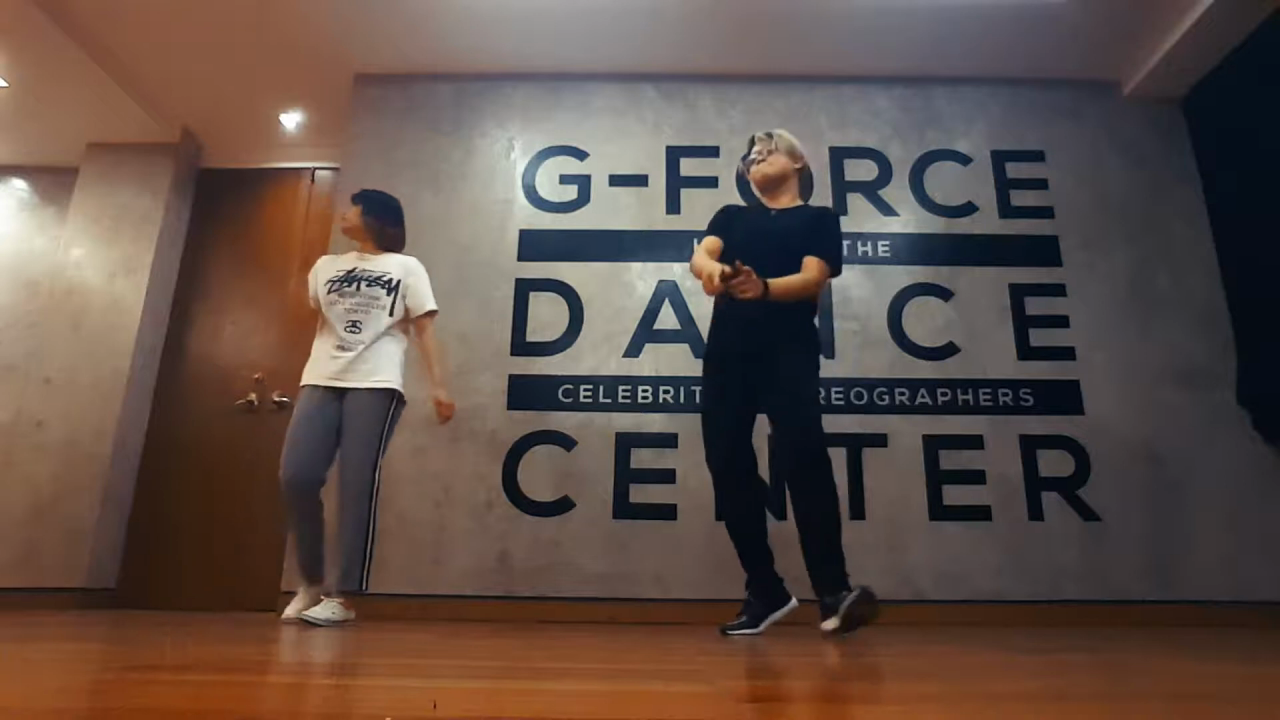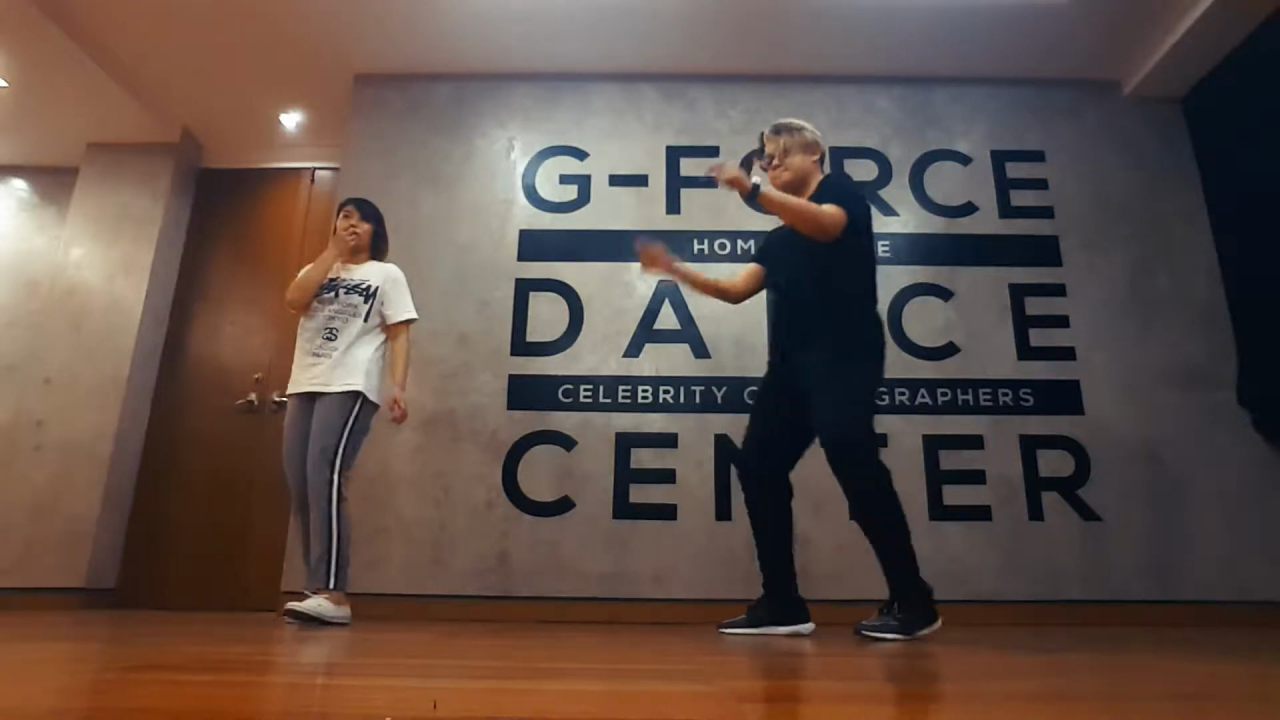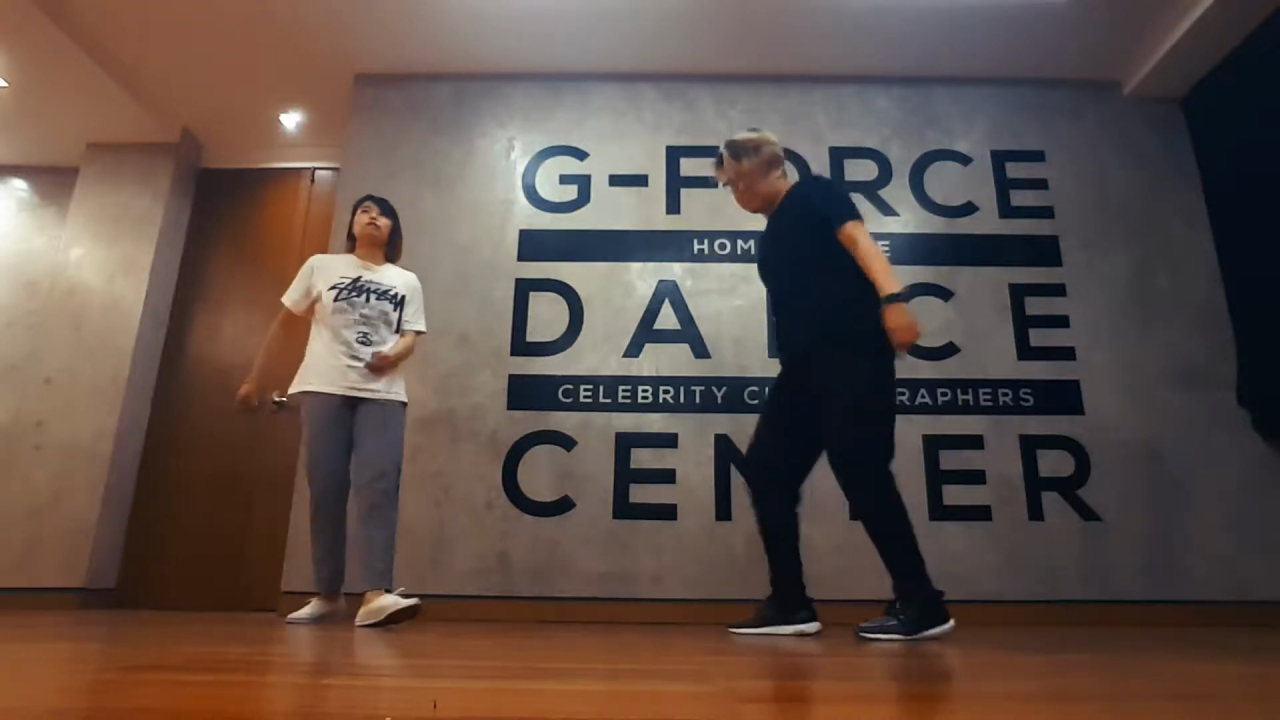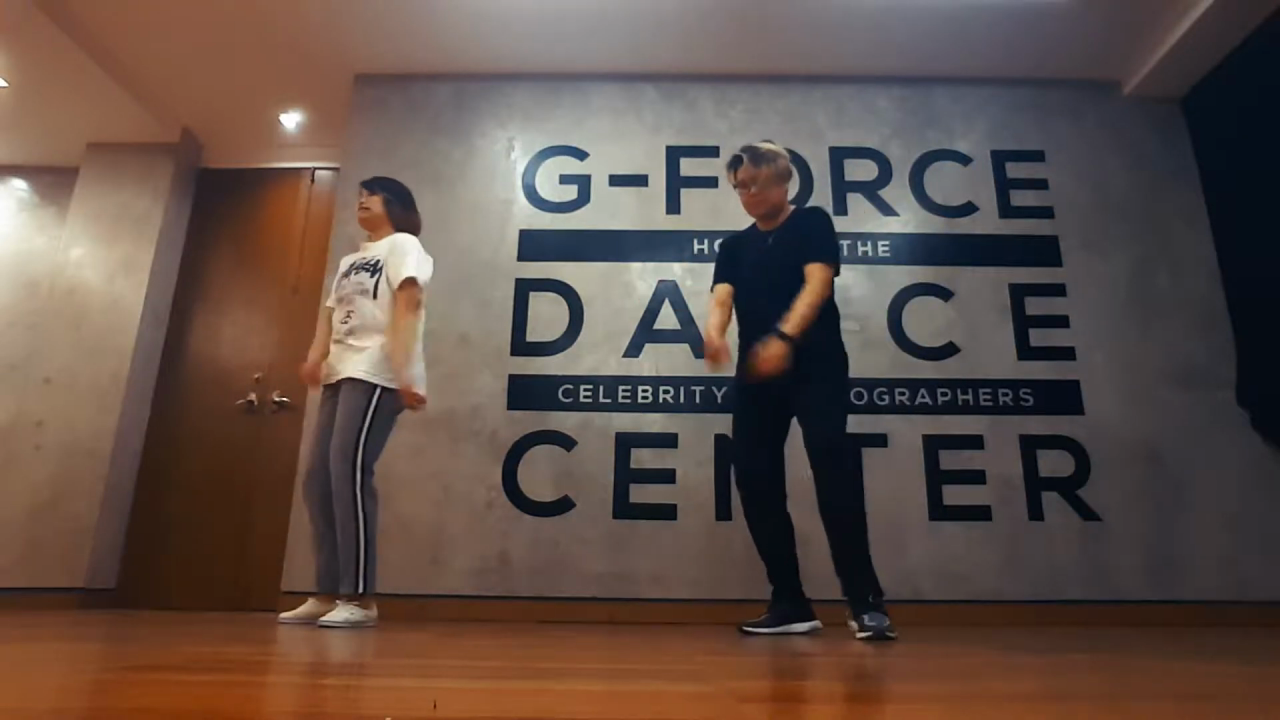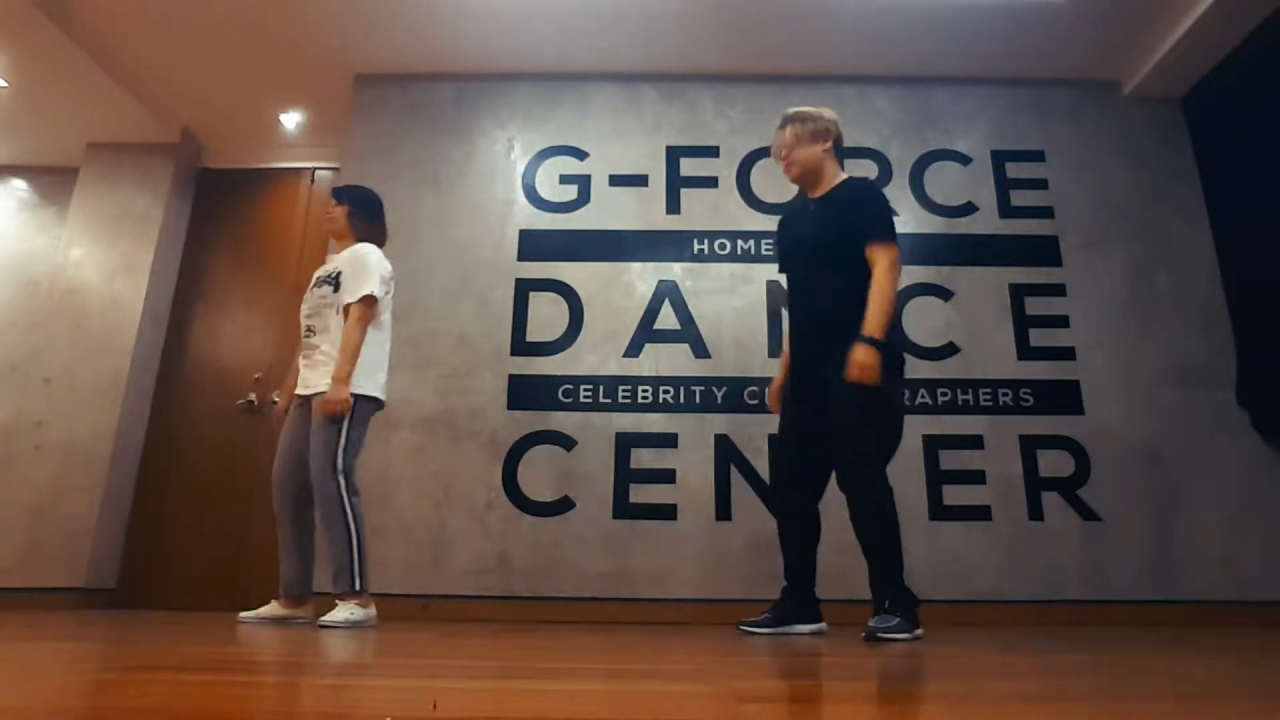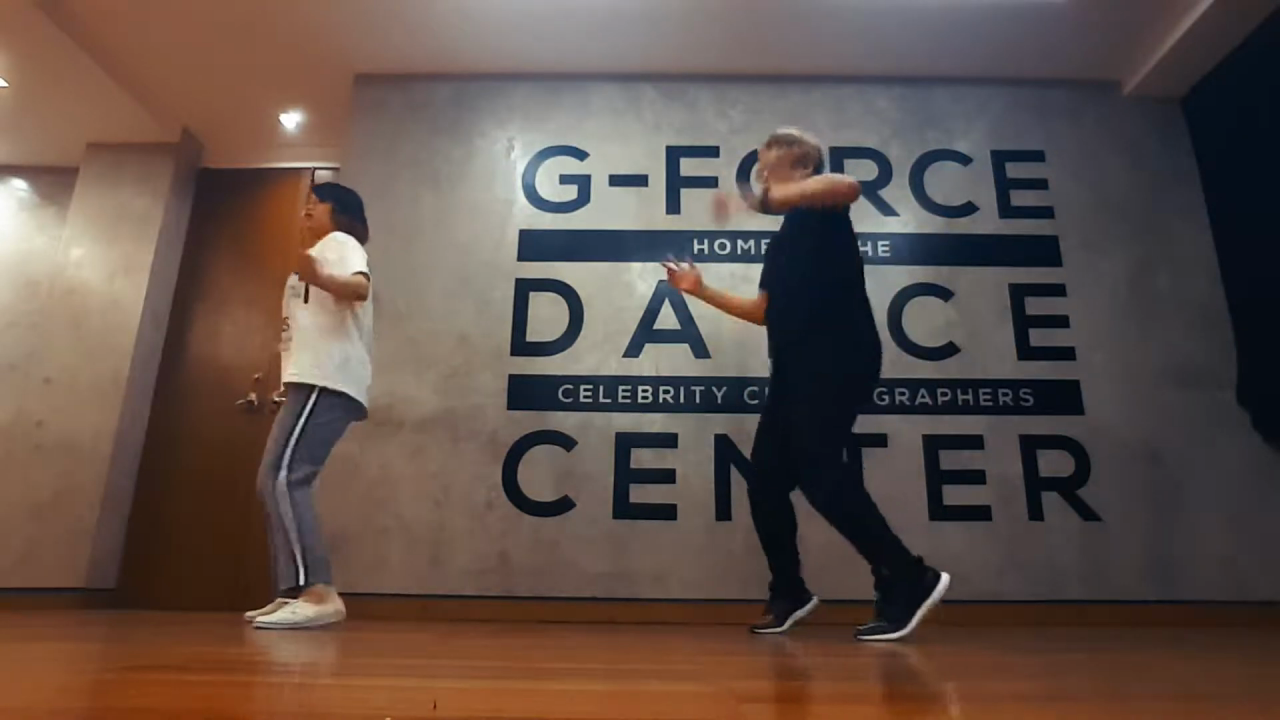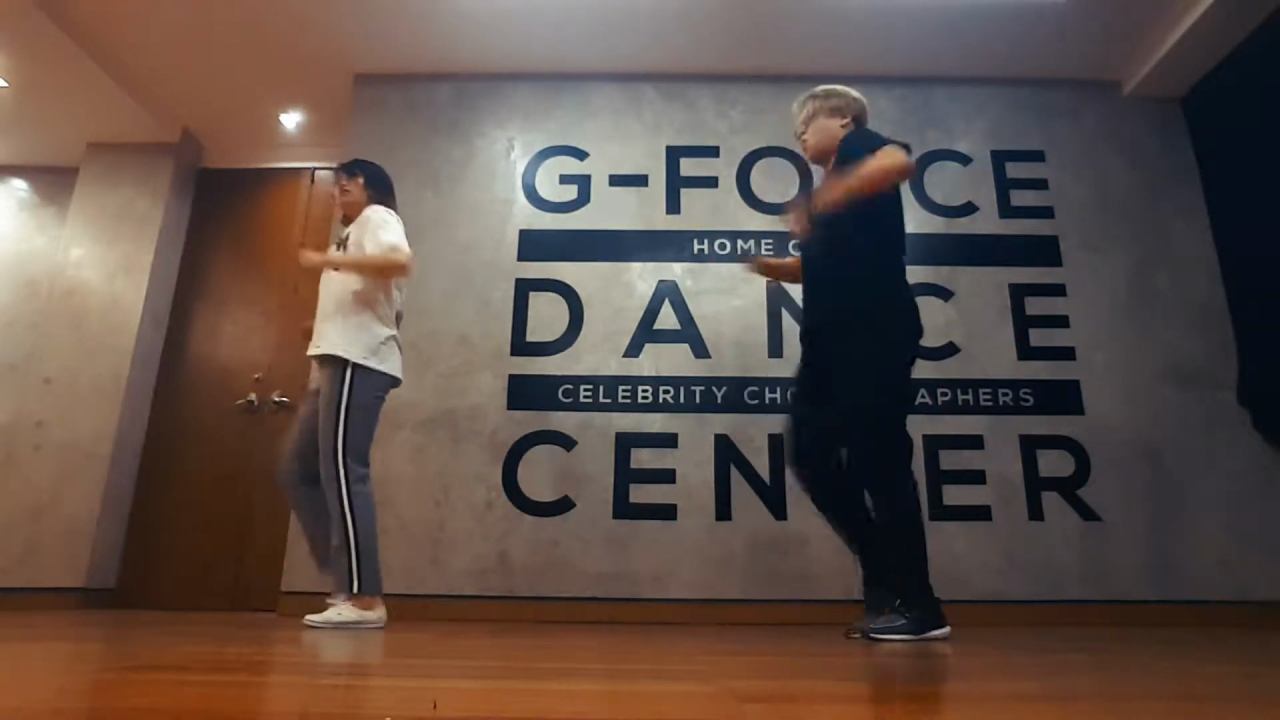
dt=0.7s
person 1, frame 1
left shoulder: (819, 219)
right shoulder: (731, 216)
left elbow: (814, 279)
right elbow: (700, 256)
left wrist: (764, 288)
right wrist: (712, 270)
left hip: (789, 347)
right hip: (728, 351)
left knee: (803, 446)
right knee: (728, 462)
left ankle: (832, 587)
right ankle: (764, 590)
person 1, frame 2
left shoulder: (839, 190)
right shoulder: (780, 237)
left elbow: (826, 224)
right elbow: (737, 289)
left wrist: (755, 192)
right wrist: (675, 269)
left hip: (845, 351)
right hip: (792, 357)
left knee: (852, 455)
right knee: (760, 466)
left ankle: (911, 601)
right ankle: (782, 603)
person 1, frame 3
left shoulder: (813, 196)
right shoulder: (770, 239)
left elbow: (859, 241)
left wrist: (891, 297)
left hip: (850, 355)
right hip: (802, 367)
left knee: (859, 469)
right knee: (766, 469)
left ankle: (921, 603)
right ankle: (790, 602)
person 1, frame 4
left shoulder: (813, 224)
right shoulder: (735, 246)
left elbow: (817, 285)
right elbow: (721, 304)
left wrist: (783, 337)
right wrist: (713, 336)
left hip: (811, 370)
right hip: (756, 378)
left knee: (834, 468)
right knee: (756, 482)
left ankle: (865, 602)
right ankle: (790, 603)
person 1, frame 5
left shoulder: (860, 196)
right shoulder: (792, 219)
left elbow: (885, 265)
left wrist: (870, 340)
right wrist: (784, 372)
left hip: (858, 364)
right hip: (808, 370)
left knee: (860, 474)
right knee: (791, 484)
left ankle: (895, 604)
right ankle: (798, 603)
person 1, frame 6
left shoulder: (820, 213)
right shoulder: (785, 238)
left elbow: (847, 187)
right elbow: (762, 311)
left wrist: (775, 195)
right wrist: (698, 289)
left hip: (836, 359)
right hip: (795, 370)
left knee: (818, 467)
right knee: (765, 479)
left ankle: (909, 577)
right ankle: (789, 595)
person 1, frame 7
left shoulder: (861, 152)
right shoulder: (829, 192)
left elbow: (898, 163)
left wrist: (820, 203)
right wrist: (781, 268)
left hip: (876, 328)
right hip: (827, 332)
left knee: (880, 459)
right knee: (810, 456)
left ankle: (919, 605)
right ankle: (885, 585)
person 2, frame 1
left shoulder: (406, 267)
right shoulder: (327, 265)
left elbow: (424, 328)
left wrist: (437, 384)
left hip: (376, 384)
right hip: (320, 380)
left knee: (358, 485)
right knee: (296, 477)
left ankle: (343, 596)
right ankle: (312, 582)
person 2, frame 2
left shoulder: (387, 275)
right shoulder: (316, 270)
left elbow: (399, 336)
right elbow: (294, 299)
left wrist: (397, 386)
right wrist: (333, 251)
left hip: (351, 387)
right hip: (304, 387)
left knee: (325, 477)
right knee: (302, 488)
left ankle: (331, 595)
right ankle: (322, 592)
person 2, frame 3
left shoulder: (407, 282)
right shoulder: (320, 267)
left elbow: (410, 336)
right elbow: (284, 321)
left wrist: (394, 356)
right wrist: (253, 377)
left hip: (381, 393)
right hip: (323, 388)
left knee: (379, 484)
right knee: (325, 489)
left ankle: (376, 594)
right ankle: (328, 593)
person 2, frame 4
left shoulder: (404, 244)
right shoulder: (349, 262)
left elbow: (406, 303)
right elbow: (329, 321)
left wrist: (404, 370)
right wrist: (313, 359)
left hip: (377, 377)
right hip: (342, 377)
left knee: (350, 474)
right knee: (319, 480)
left ankle: (360, 598)
right ankle: (329, 593)
person 2, frame 5
left shoulder: (365, 256)
right shoulder: (326, 270)
left elbow: (359, 321)
left wrist: (340, 383)
right wrist: (287, 392)
left hip: (347, 389)
right hip: (311, 391)
left knee: (332, 477)
right knee: (288, 487)
left ankle: (357, 597)
right ankle: (293, 597)
person 2, frame 6
left shoulder: (339, 244)
right shoulder: (321, 253)
left elbow: (359, 287)
left wrist: (317, 275)
left hip: (326, 381)
right hip: (316, 382)
left knee: (282, 477)
right knee: (278, 479)
left ankle: (320, 595)
right ankle: (296, 592)
person 2, frame 7
left shoulder: (378, 218)
right shoulder: (353, 232)
left elbow: (399, 261)
left wrist: (329, 260)
left hip: (358, 361)
right hip: (336, 361)
left knee: (342, 471)
right knee: (297, 471)
left ankle: (364, 599)
right ankle: (346, 582)
